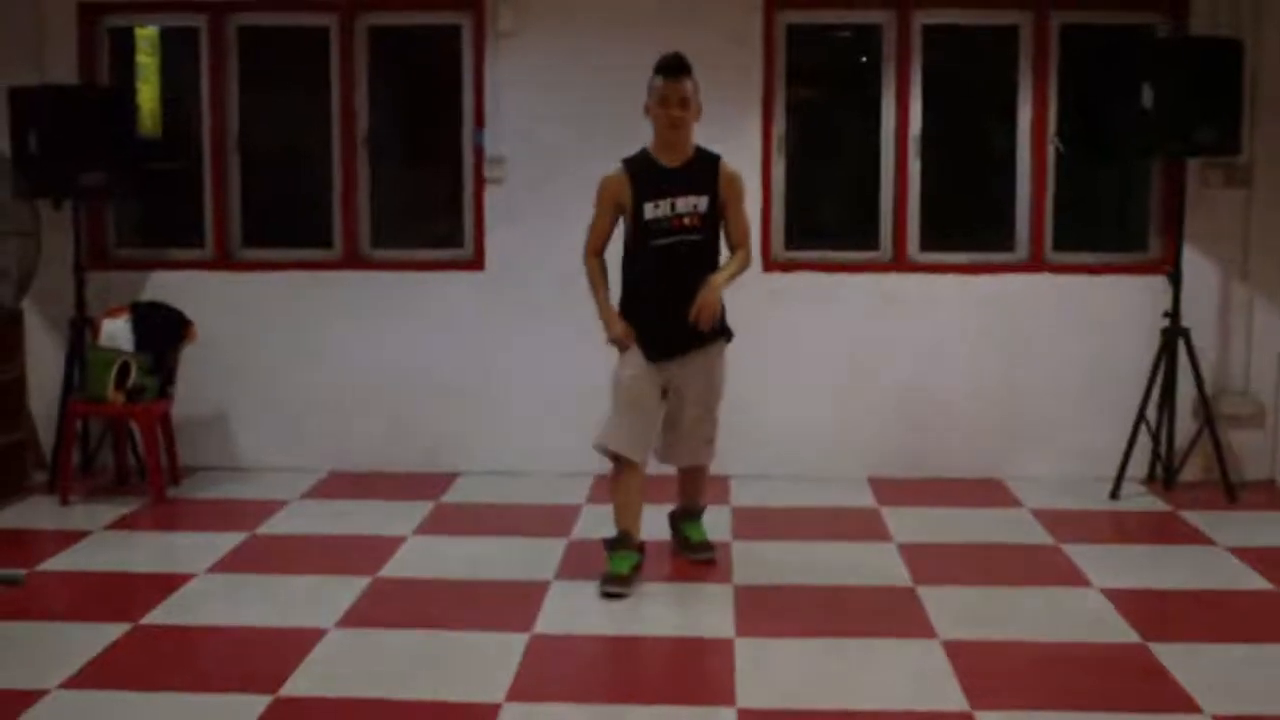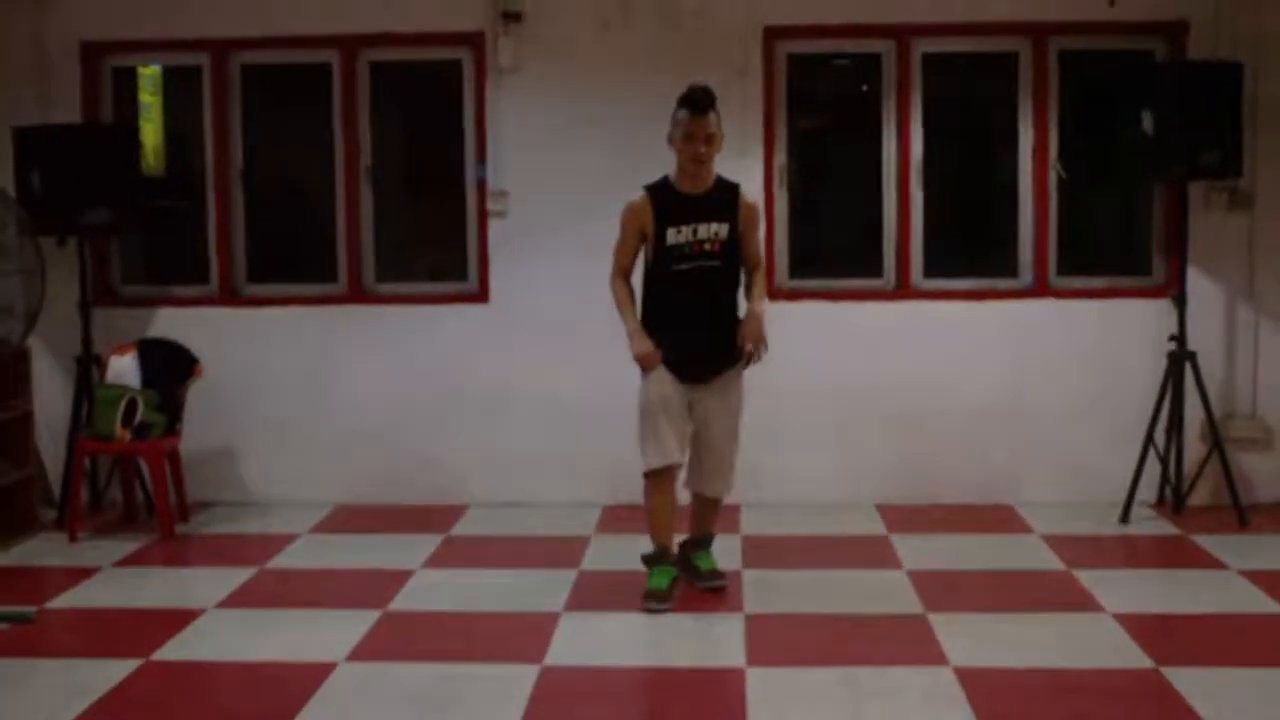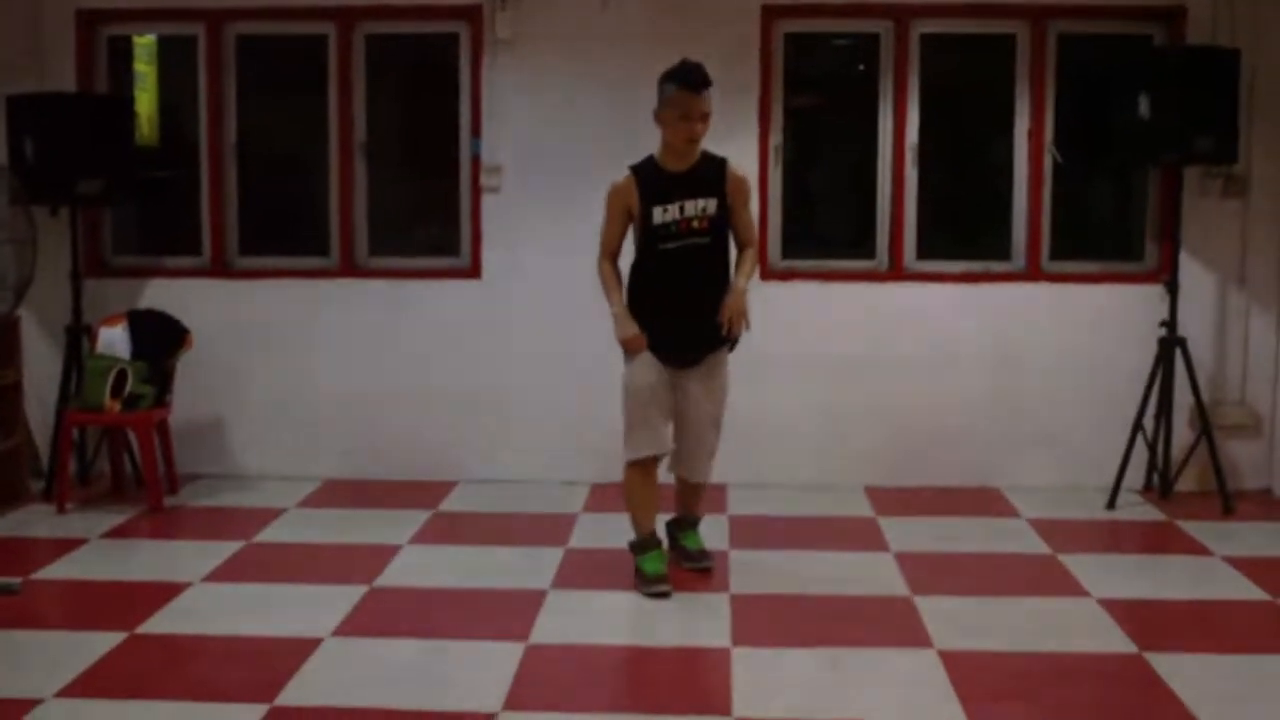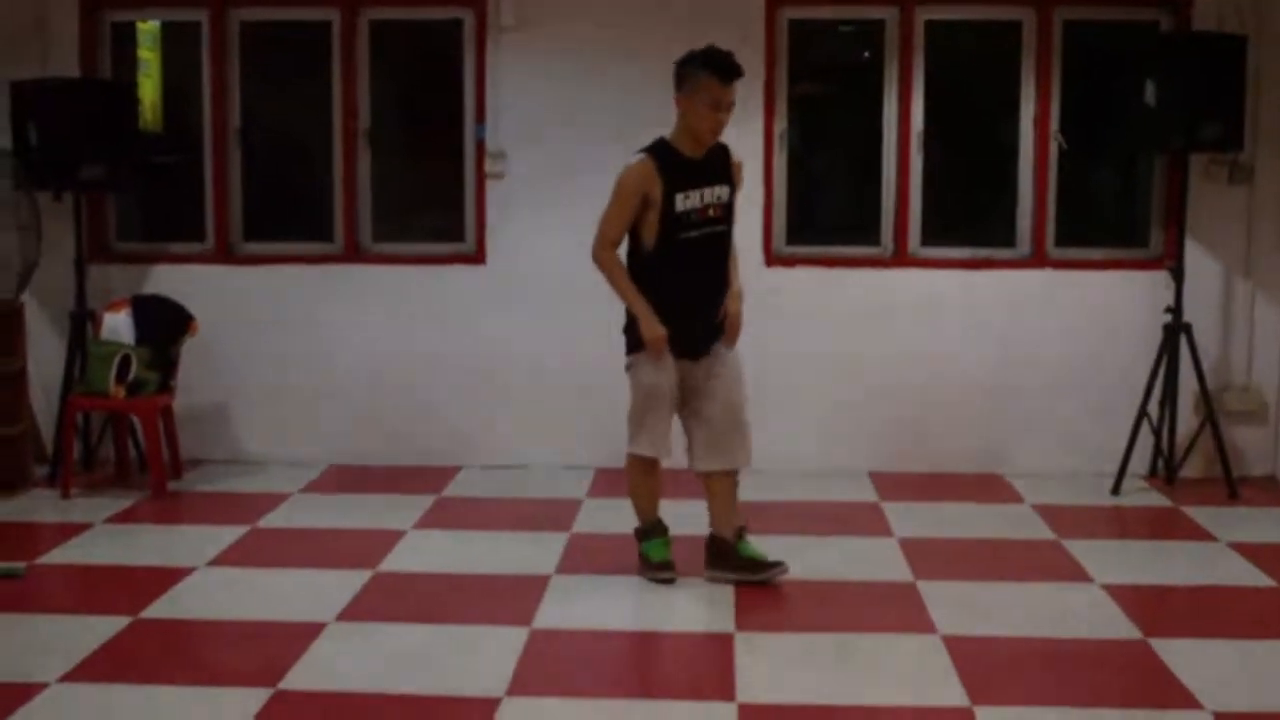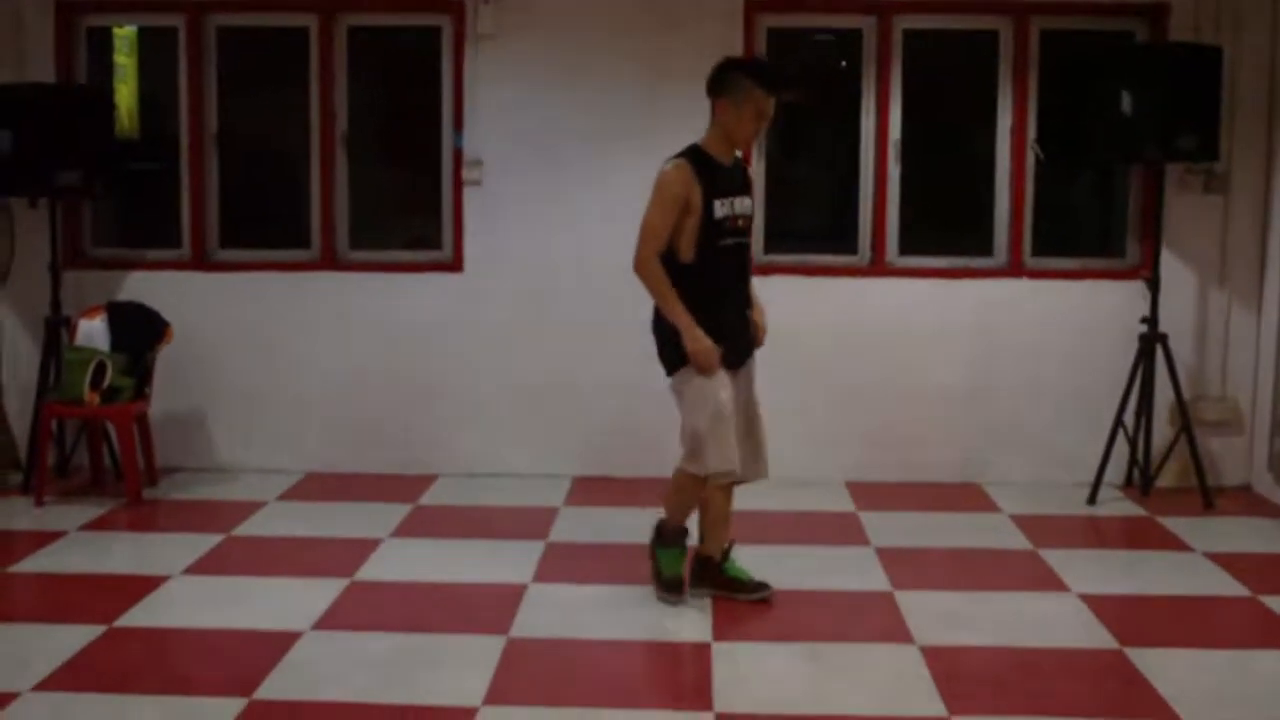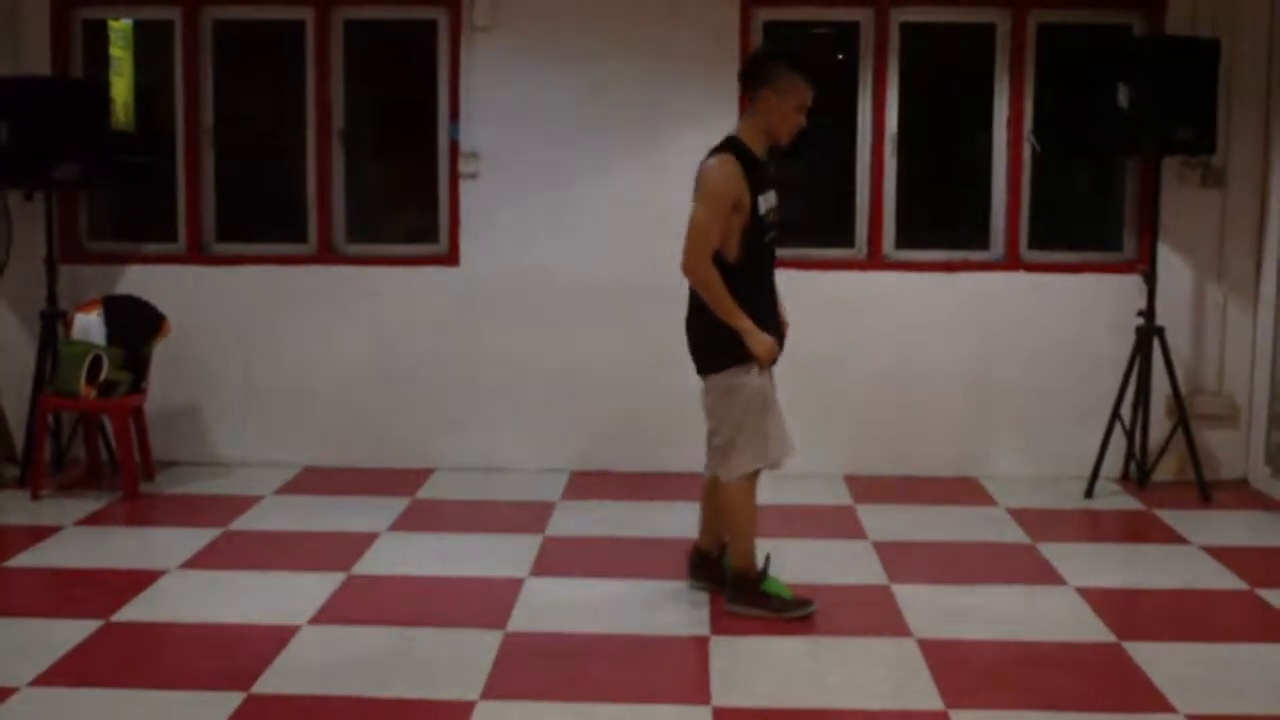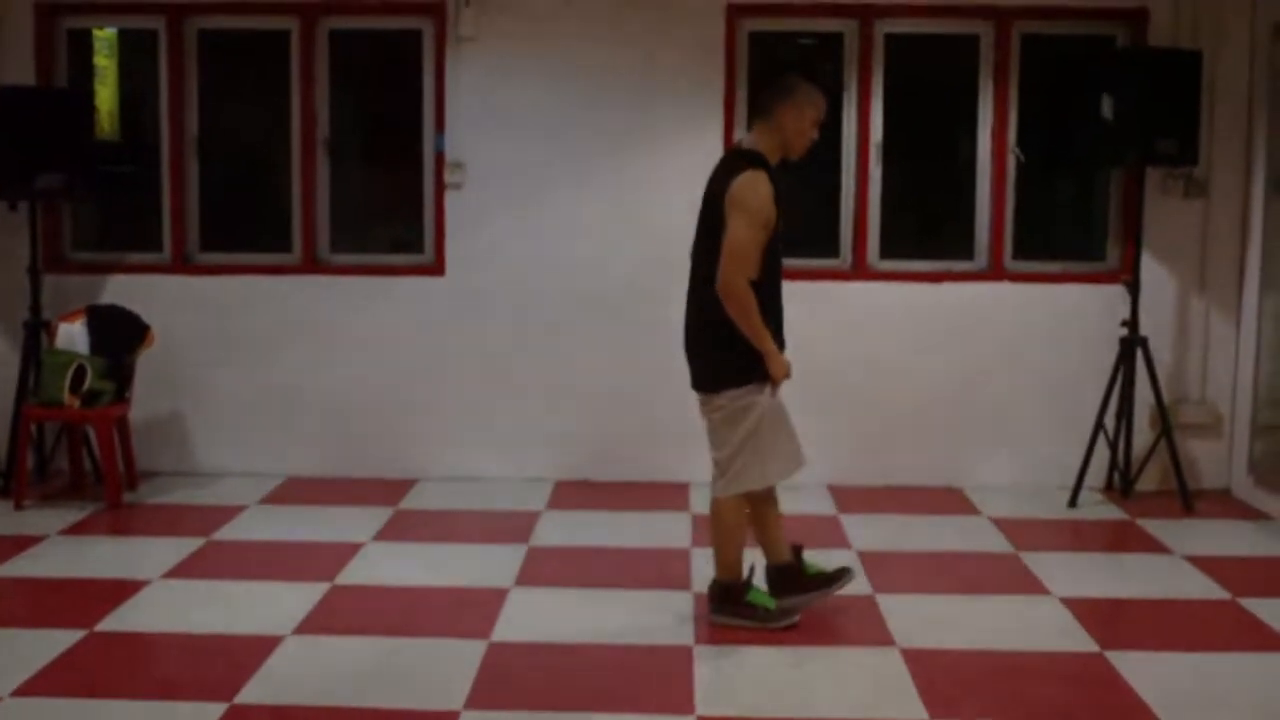
dt=0.5s
person 1, frame 1
left shoulder: (721, 175)
right shoulder: (621, 180)
left elbow: (742, 249)
right elbow: (593, 252)
left wrist: (718, 281)
right wrist: (608, 315)
left hip: (700, 332)
right hip: (641, 332)
left knee: (695, 440)
right knee: (627, 441)
left ankle: (688, 520)
right ankle: (626, 548)
person 1, frame 2
left shoulder: (741, 205)
right shoulder: (644, 207)
left elbow: (754, 269)
right elbow: (620, 275)
left wrist: (756, 308)
right wrist: (634, 332)
left hip: (722, 356)
right hip: (664, 356)
left knee: (715, 462)
right knee: (661, 461)
left ankle: (698, 549)
right ankle: (663, 562)
person 1, frame 3
left shoulder: (729, 179)
right shoulder: (629, 186)
left elbow: (748, 245)
right elbow: (606, 258)
left wrist: (740, 285)
right wrist: (619, 314)
left hip: (707, 338)
right hip: (648, 339)
left knee: (698, 448)
right knee: (643, 448)
left ankle: (685, 528)
right ankle: (647, 548)
person 1, frame 4
left shoulder: (730, 167)
right shoulder: (645, 171)
right elbow: (604, 249)
left wrist: (734, 290)
right wrist: (644, 316)
left hip: (713, 329)
right hip: (659, 332)
left knee: (724, 440)
right knee: (648, 442)
left ankle: (726, 544)
right ankle: (651, 536)
person 1, frame 5
left shoulder: (743, 176)
right shoulder: (681, 175)
right elbow: (645, 259)
left wrist: (753, 306)
right wrist: (689, 331)
left hip: (734, 339)
right hip: (693, 342)
left knee: (730, 458)
right knee: (711, 452)
left ankle: (711, 561)
right ankle: (669, 534)
person 1, frame 6
left shoulder: (756, 165)
right shoulder: (724, 169)
right elbow: (696, 263)
left wrist: (768, 314)
right wrist: (749, 331)
left hip: (744, 336)
right hip: (727, 340)
left knee: (728, 457)
right knee: (743, 460)
left ankle: (707, 559)
right ankle: (745, 581)
person 1, frame 7
left shoulder: (736, 166)
right shoulder: (753, 183)
right elbow: (731, 283)
right wrist: (770, 352)
left hip: (736, 351)
right hip: (731, 355)
left knee: (760, 466)
right knee: (739, 475)
left ankle: (785, 571)
right ankle: (730, 594)
